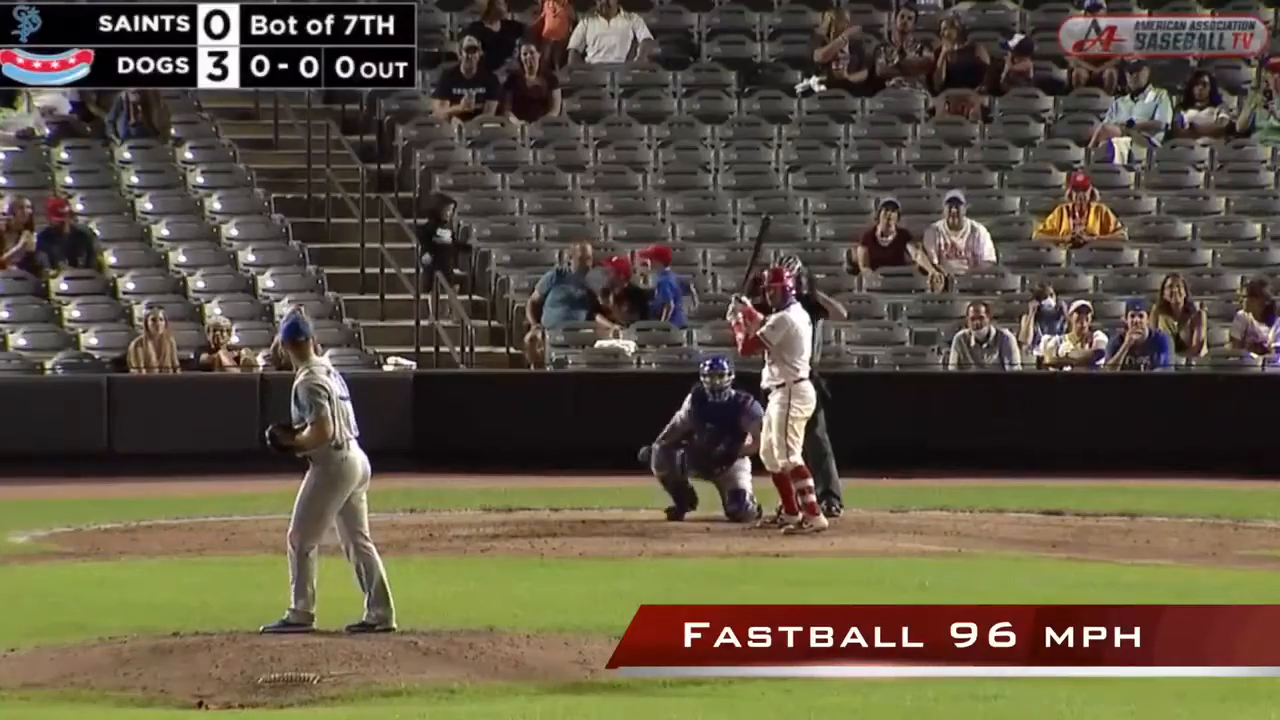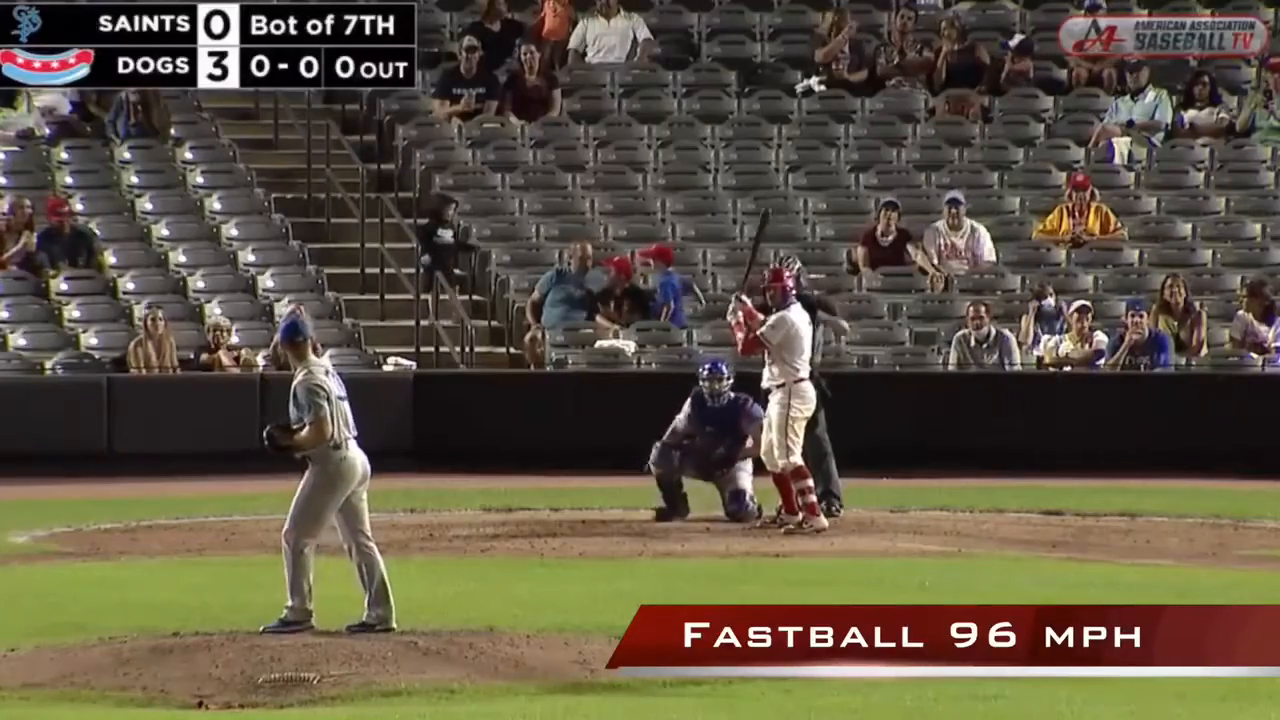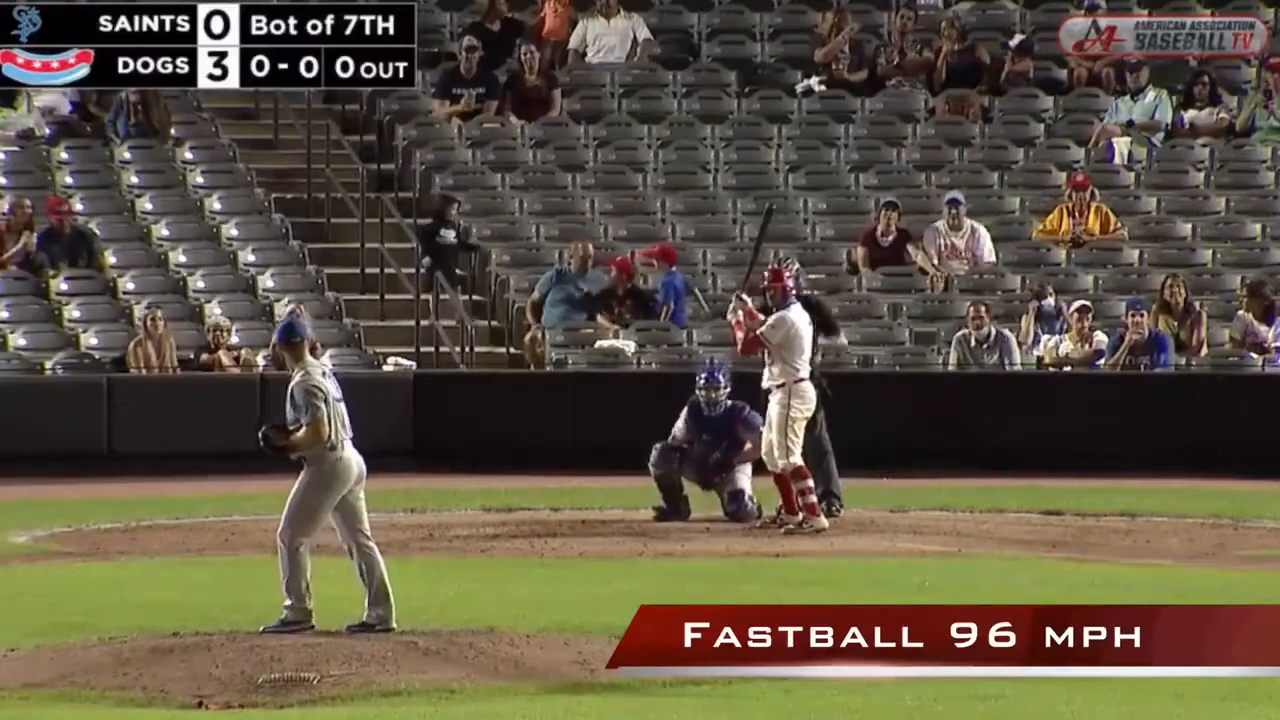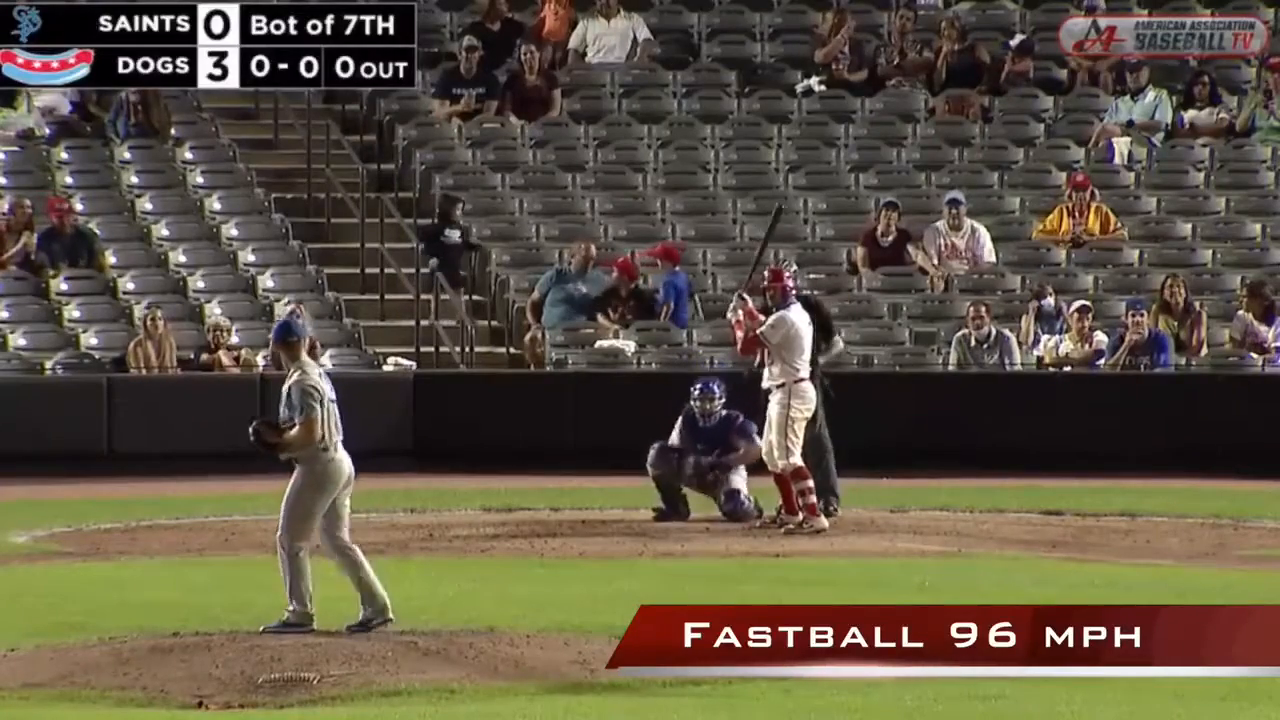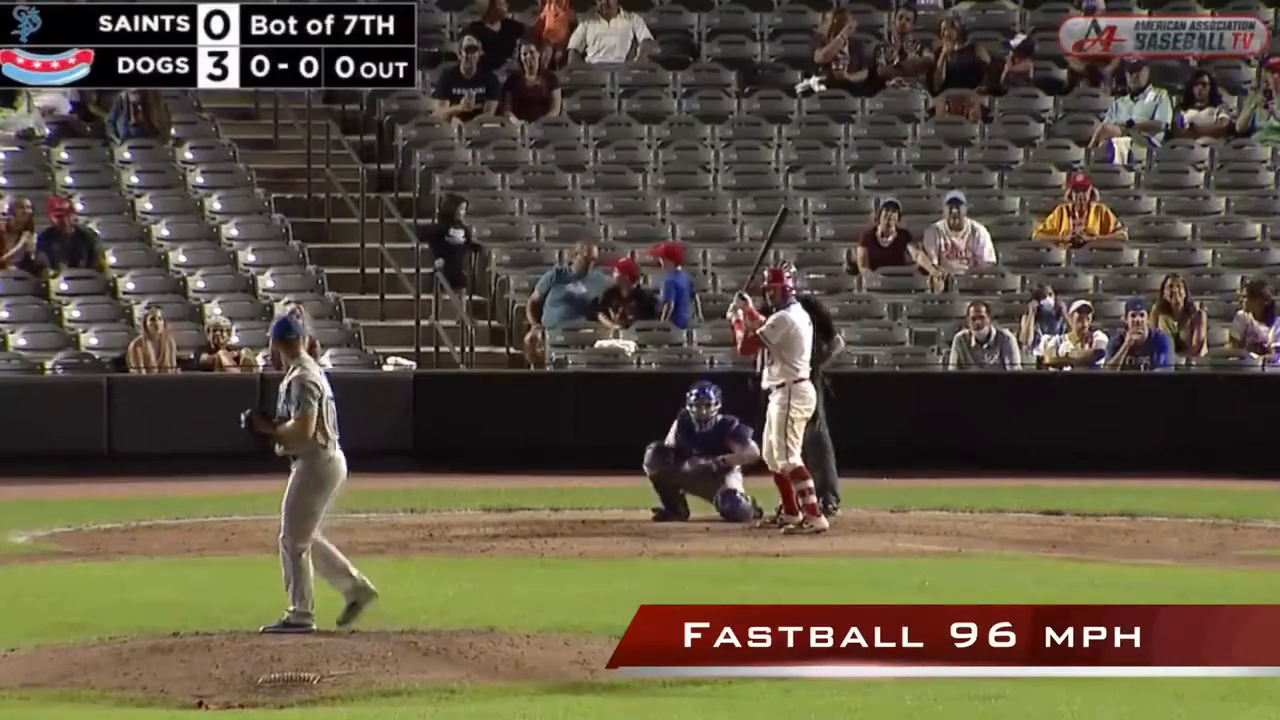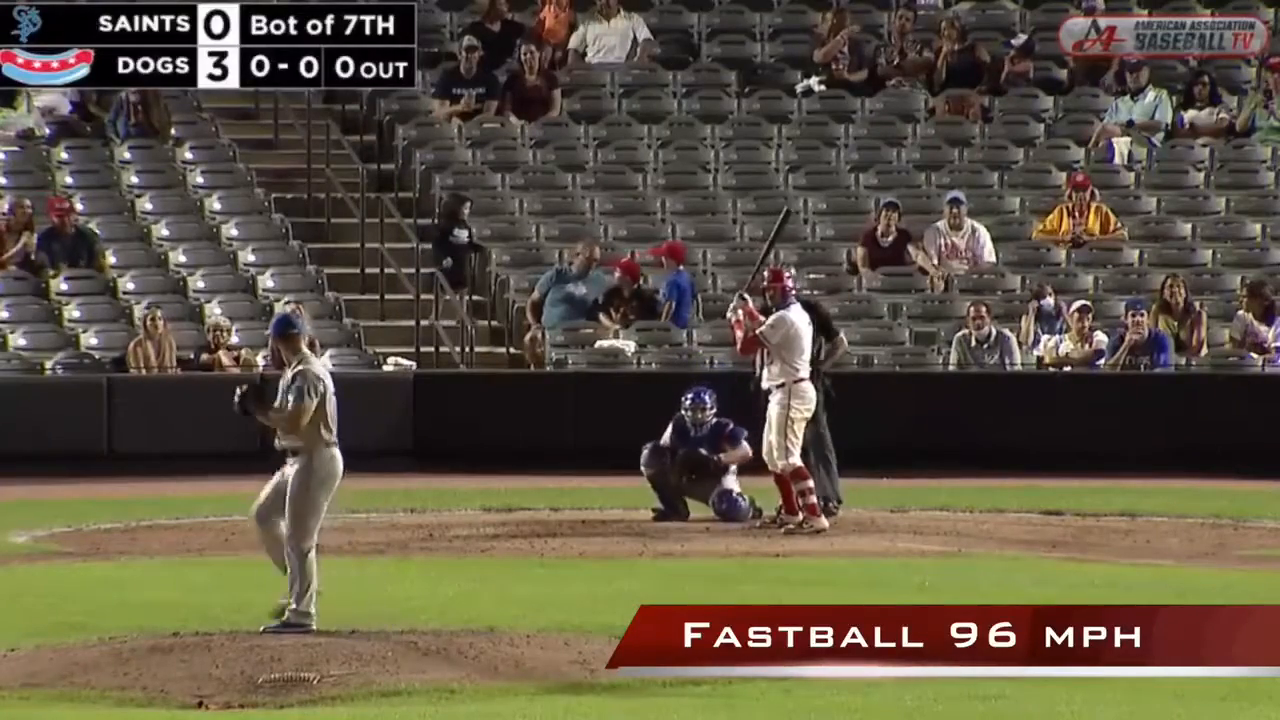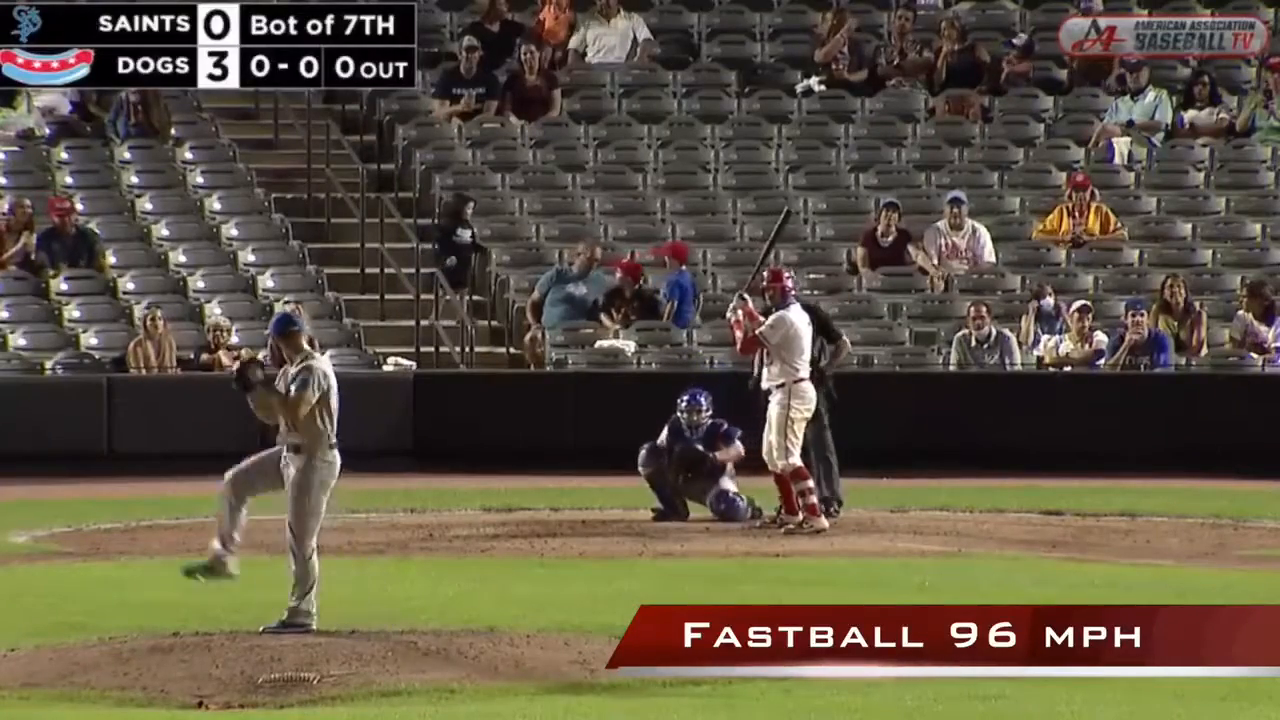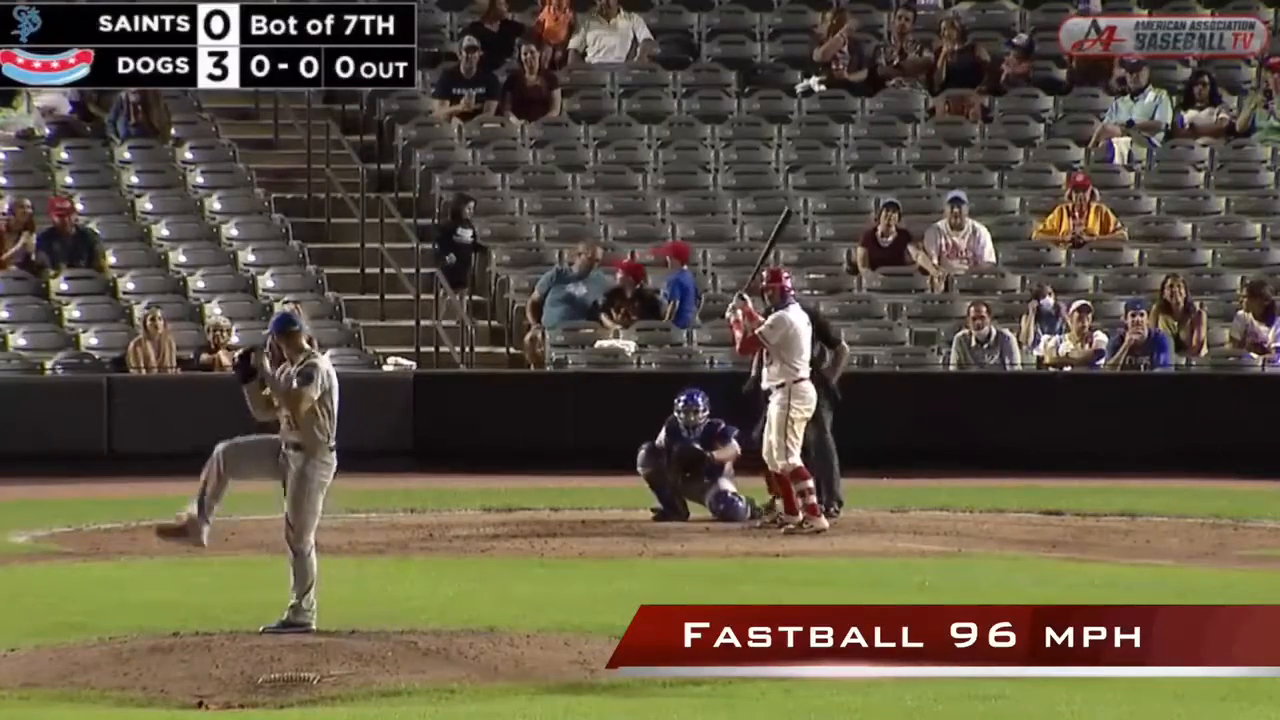
dt=0.1s
person 1, frame 1
left shoulder: (308, 381)
right shoulder: (329, 371)
left elbow: (322, 432)
left wrist: (292, 441)
right wrist: (297, 434)
left hip: (333, 465)
right hip: (355, 459)
left knee: (301, 539)
right knee: (358, 540)
left ankle: (301, 615)
right ankle: (380, 614)
person 1, frame 2
left shoulder: (306, 381)
right shoulder: (327, 371)
left elbow: (321, 432)
left wrist: (290, 441)
right wrist: (295, 434)
left hip: (332, 465)
right hip: (354, 459)
left knee: (296, 537)
right knee: (360, 540)
left ankle: (298, 613)
right ankle: (380, 614)
person 1, frame 3
left shoulder: (303, 382)
right shoulder: (323, 373)
left elbow: (318, 433)
left wrist: (286, 441)
right wrist: (290, 435)
left hip: (327, 465)
right hip: (349, 460)
left knee: (290, 536)
right knee: (358, 540)
left ankle: (298, 613)
right ankle: (381, 613)
person 1, frame 4
left shoulder: (300, 382)
right shoulder: (316, 373)
left elbow: (311, 433)
left wrist: (278, 439)
right wrist: (283, 433)
left hip: (319, 466)
right hip: (339, 462)
left knee: (290, 540)
right knee: (338, 541)
left ankle: (300, 615)
right ankle: (376, 608)
person 1, frame 5
left shoulder: (301, 377)
right shoulder: (302, 373)
left elbow: (302, 430)
left wrist: (268, 429)
right wrist: (274, 424)
left hip: (316, 464)
right hip: (325, 461)
left knee: (292, 541)
right knee: (307, 538)
left ankle: (300, 615)
right ankle: (356, 588)
person 1, frame 6
left shoulder: (306, 372)
right shoulder: (296, 371)
left elbow: (295, 421)
right elbow: (289, 417)
left wrist: (259, 409)
right wrist: (265, 411)
left hip: (315, 462)
right hip: (301, 460)
left knee: (299, 540)
right knee: (263, 515)
left ankle: (300, 614)
right ankle: (299, 594)
person 1, frame 7
left shoulder: (313, 368)
right shoulder: (288, 370)
left elbow: (292, 410)
right elbow: (267, 414)
left wrist: (261, 385)
right wrist: (252, 387)
left hip: (316, 460)
right hip: (289, 454)
left knee: (301, 538)
right knee: (233, 483)
left ankle: (301, 615)
right ankle: (223, 559)
person 1, frame 8
left shoulder: (315, 367)
right shoulder: (287, 369)
left elbow: (295, 405)
right elbow: (262, 412)
left wrist: (266, 375)
right wrist: (251, 379)
left hip: (311, 459)
right hip: (286, 450)
left knee: (298, 538)
right knee: (224, 453)
left ankle: (301, 615)
right ankle: (196, 526)
person 2, frame 1
left shoulder: (785, 318)
right shoulder: (797, 314)
left elbow: (746, 348)
right elbow: (766, 328)
left wrist: (736, 321)
right wrist: (747, 310)
left hip: (790, 394)
right hip: (782, 393)
left knee: (788, 456)
right knee: (770, 455)
left ankle: (814, 516)
right ankle: (791, 513)
person 2, frame 2
left shoulder: (784, 318)
right shoulder: (797, 314)
left elbow: (746, 348)
right elbow: (766, 329)
left wrist: (736, 320)
right wrist: (747, 310)
left hip: (791, 394)
right hip: (782, 393)
left knee: (788, 457)
right knee: (771, 455)
left ankle: (814, 516)
right ankle: (791, 513)
person 2, frame 3
left shoulder: (784, 318)
right shoulder: (798, 314)
left elbow: (746, 347)
right elbow: (766, 329)
left wrist: (736, 320)
right wrist: (747, 310)
left hip: (790, 394)
right hip: (784, 393)
left knee: (788, 457)
right knee: (772, 455)
left ankle: (814, 516)
right ankle: (791, 513)
person 2, frame 4
left shoulder: (784, 318)
right shoulder: (798, 315)
left elbow: (745, 347)
right elbow: (767, 330)
left wrist: (737, 319)
right wrist: (748, 309)
left hip: (790, 394)
right hip: (784, 393)
left knee: (788, 457)
right knee: (772, 455)
left ankle: (814, 517)
right ankle: (791, 513)
person 2, frame 5
left shoulder: (784, 318)
right shoulder: (798, 314)
left elbow: (745, 347)
right elbow: (767, 332)
left wrist: (737, 318)
right wrist: (749, 310)
left hip: (790, 394)
right hip: (785, 393)
left knee: (787, 457)
right knee: (773, 456)
left ankle: (814, 516)
right ankle: (791, 513)
person 2, frame 6
left shoulder: (784, 318)
right shoulder: (797, 314)
left elbow: (745, 347)
right elbow: (768, 333)
left wrist: (737, 318)
right wrist: (749, 310)
left hip: (790, 394)
right hip: (786, 393)
left knee: (787, 457)
right knee: (773, 455)
left ankle: (814, 516)
right ankle: (791, 513)
person 2, frame 7
left shoulder: (783, 318)
right shoulder: (797, 314)
left elbow: (744, 347)
right elbow: (767, 333)
left wrist: (736, 319)
right wrist: (748, 311)
left hip: (790, 394)
right hip: (786, 393)
left knee: (787, 457)
right knee: (773, 455)
left ankle: (814, 516)
right ankle: (791, 513)
person 2, frame 8
left shoulder: (782, 317)
right shoulder: (796, 314)
left elbow: (744, 347)
right elbow: (767, 334)
left wrist: (735, 318)
right wrist: (748, 311)
left hip: (790, 394)
right hip: (787, 393)
left knee: (787, 457)
right knee: (773, 456)
left ankle: (815, 516)
right ankle: (791, 513)
